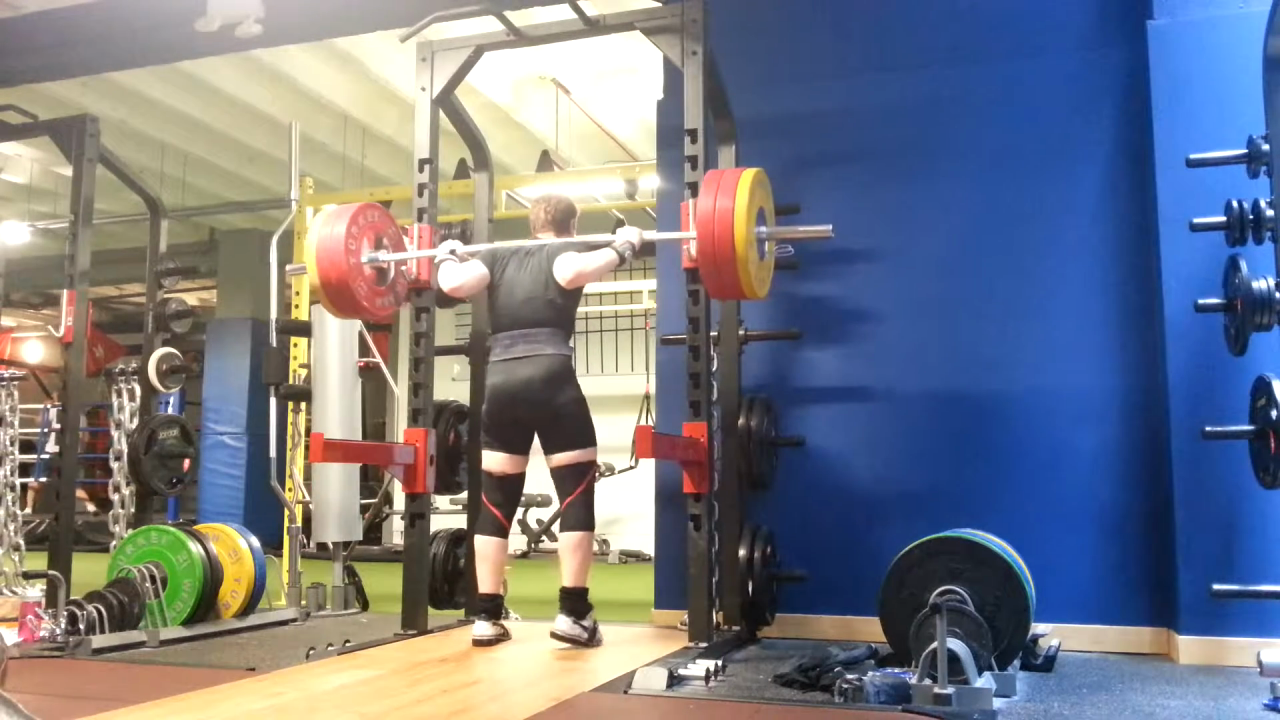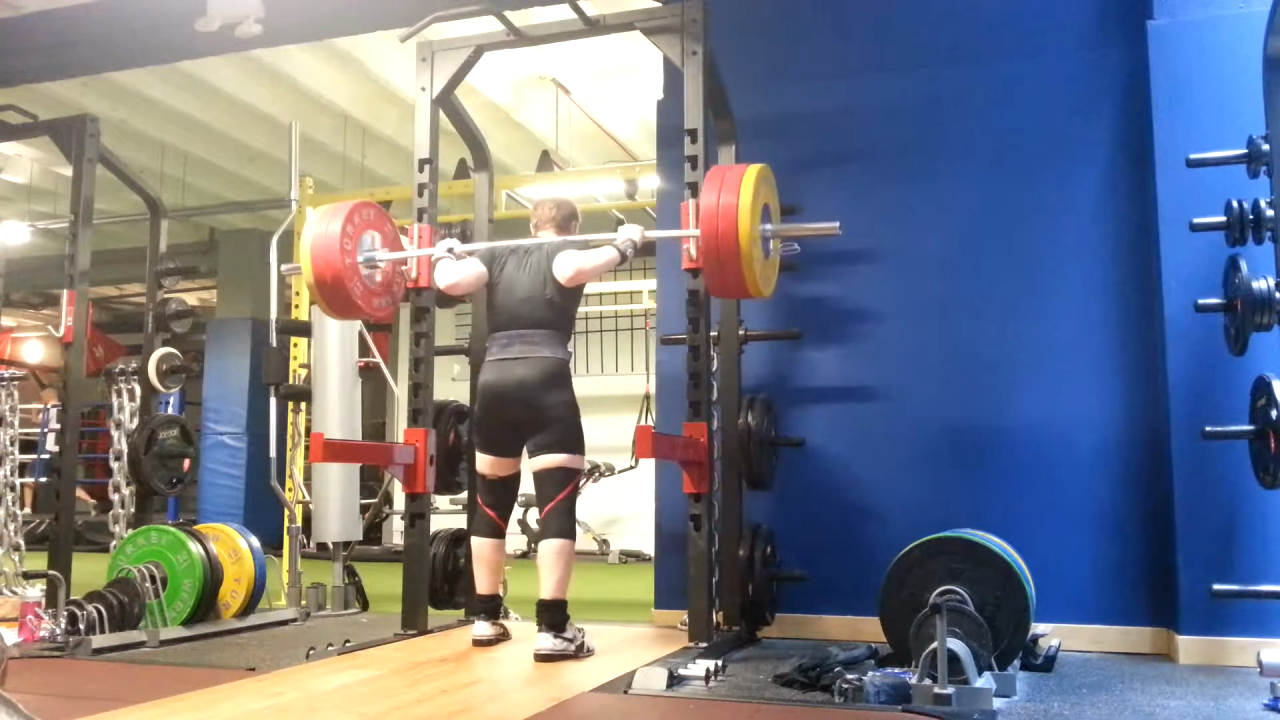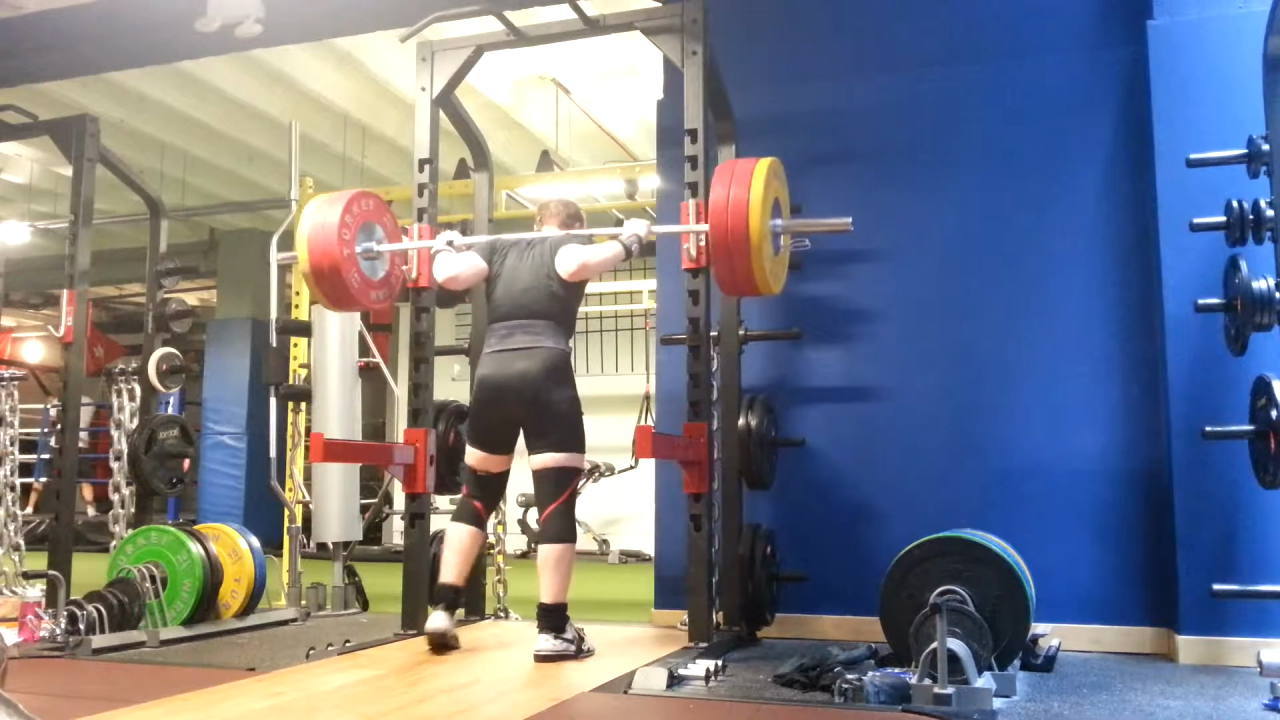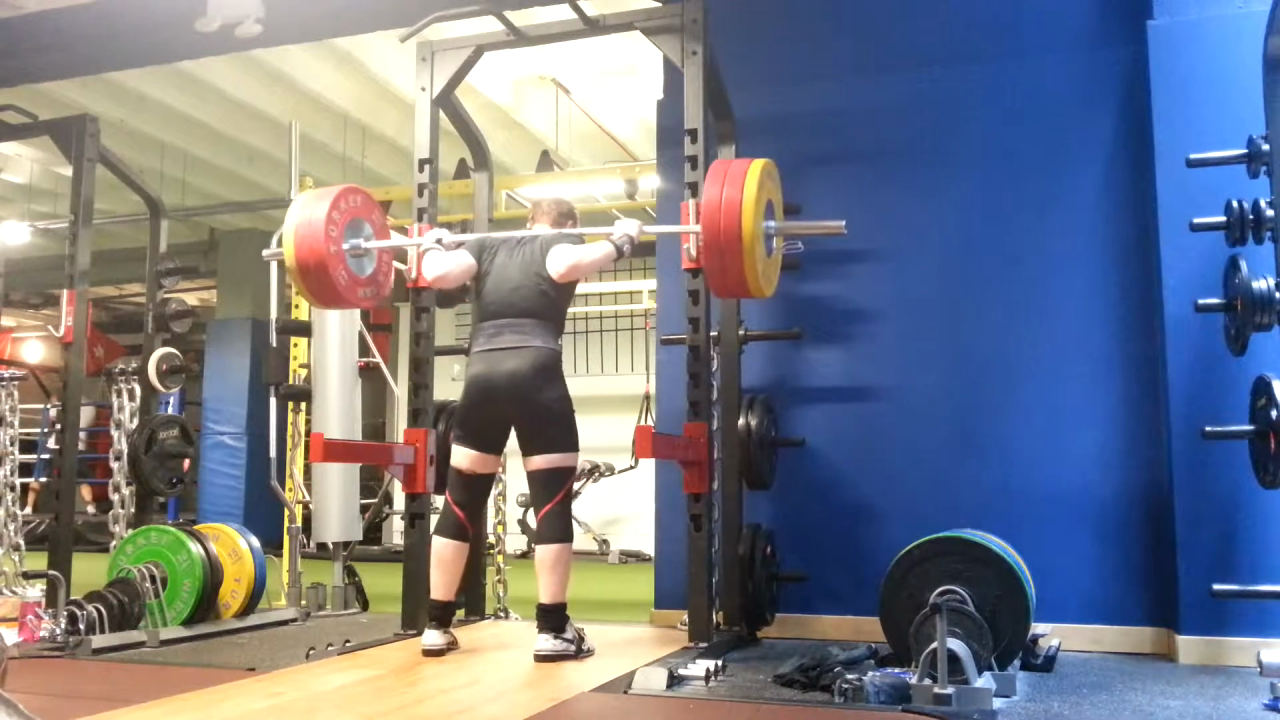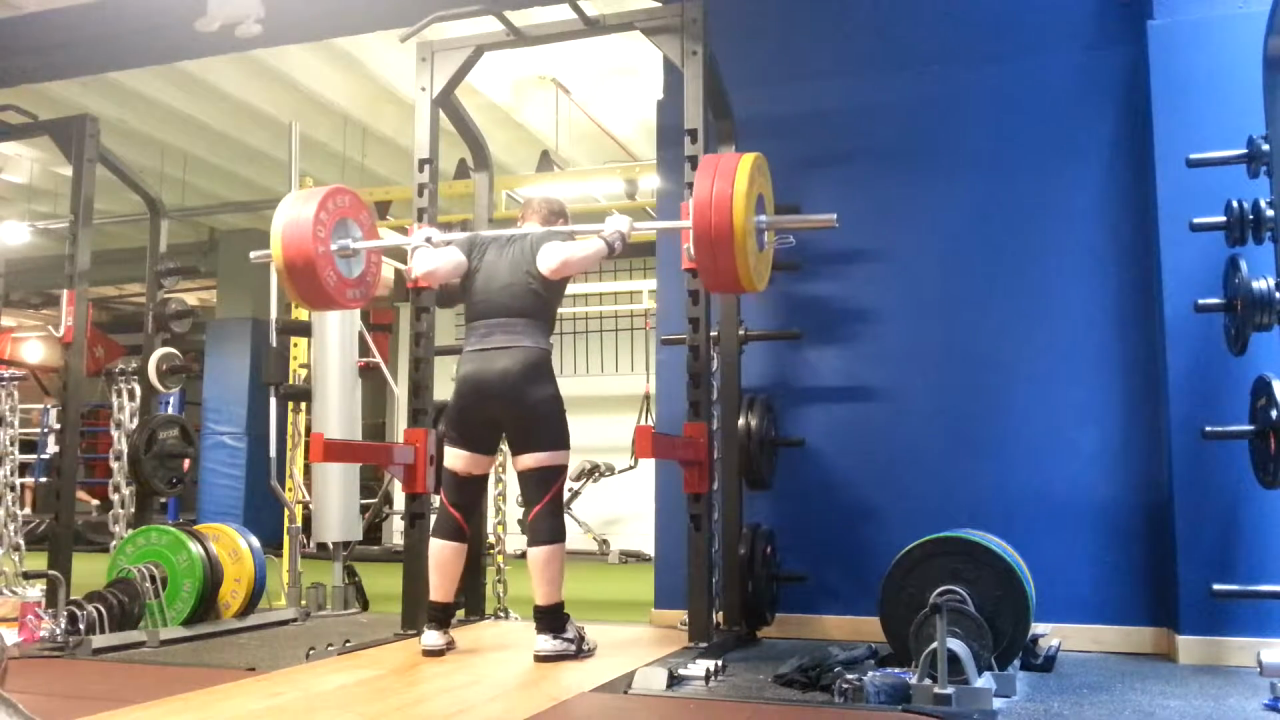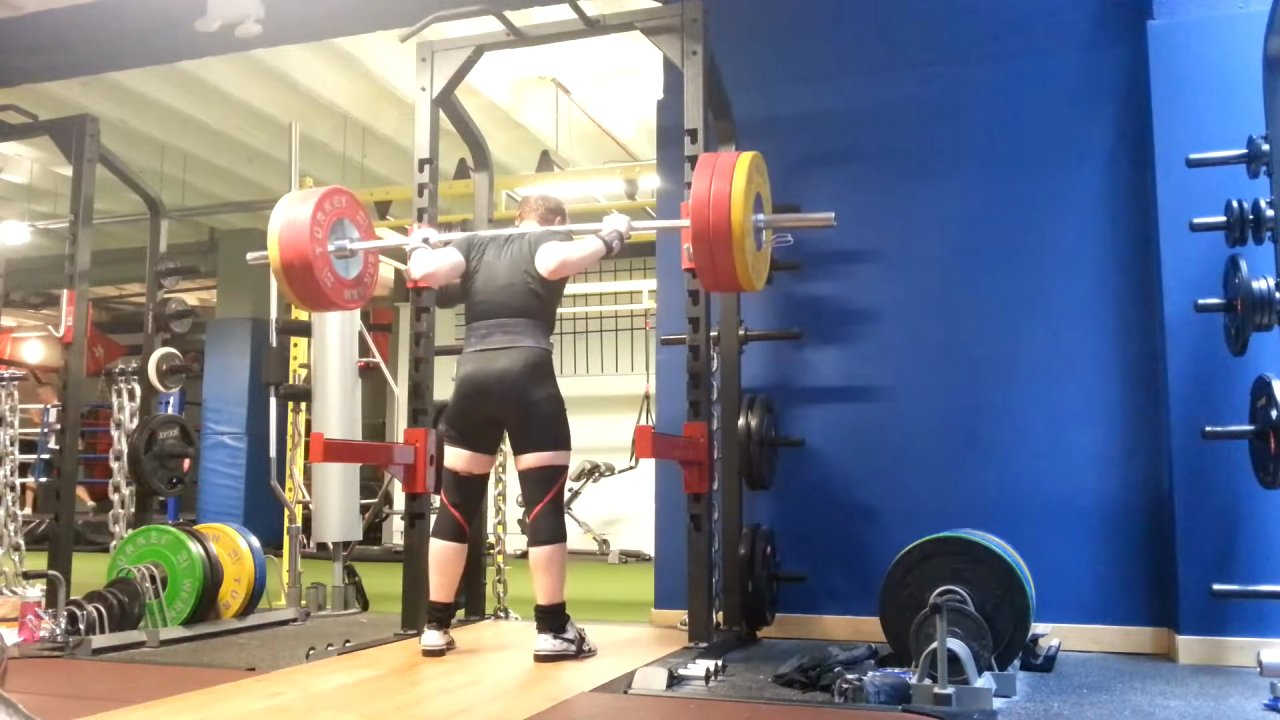
dt=0.3s
person 1, frame 1
left shoulder: (498, 256)
right shoulder: (571, 250)
left elbow: (455, 285)
right elbow: (572, 273)
left wrist: (447, 257)
right wrist: (623, 247)
left hip: (500, 381)
right hip: (550, 378)
left knee: (495, 503)
right knee: (576, 496)
left ankle: (487, 617)
right ankle: (574, 613)
person 1, frame 2
left shoulder: (497, 254)
right shoulder: (571, 248)
left elbow: (451, 282)
right elbow: (571, 272)
left wrist: (443, 255)
right wrist: (624, 246)
left hip: (493, 380)
right hip: (544, 380)
left knee: (492, 504)
right knee: (557, 504)
left ankle: (486, 618)
right ankle: (552, 629)
person 1, frame 3
left shoulder: (497, 247)
right shoulder: (575, 244)
left elbow: (450, 276)
right elbow: (575, 265)
left wrist: (444, 248)
right wrist: (630, 240)
left hip: (492, 372)
right hip: (545, 373)
left knee: (476, 497)
right knee: (557, 503)
left ankle: (443, 610)
right ankle: (553, 630)
person 1, frame 4
left shoulder: (487, 245)
right shoulder: (567, 242)
left elbow: (438, 274)
right elbow: (566, 266)
left wrist: (431, 247)
right wrist: (621, 241)
left hip: (481, 374)
right hip: (535, 372)
left knee: (460, 504)
right knee: (552, 504)
left ankle: (436, 626)
right ankle: (553, 630)
person 1, frame 5
left shoulder: (478, 244)
right shoulder: (556, 239)
left elbow: (428, 270)
right elbow: (558, 262)
left wrist: (422, 244)
right wrist: (612, 238)
left hip: (472, 374)
right hip: (526, 373)
left knee: (456, 504)
right knee: (543, 504)
left ankle: (436, 627)
right ankle: (552, 630)
person 1, frame 6
left shoulder: (474, 243)
right shoulder: (553, 238)
left elbow: (425, 272)
right elbow: (555, 264)
left wrist: (419, 245)
right wrist: (610, 238)
left hip: (472, 375)
right hip: (526, 373)
left knee: (456, 505)
right knee: (544, 504)
left ankle: (436, 627)
right ankle: (552, 631)
